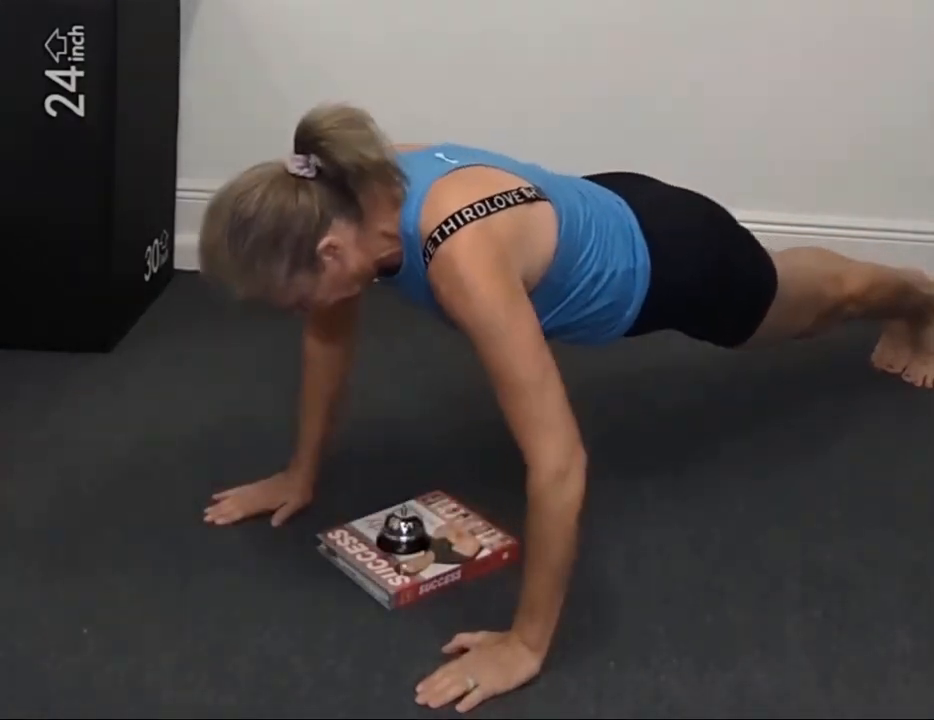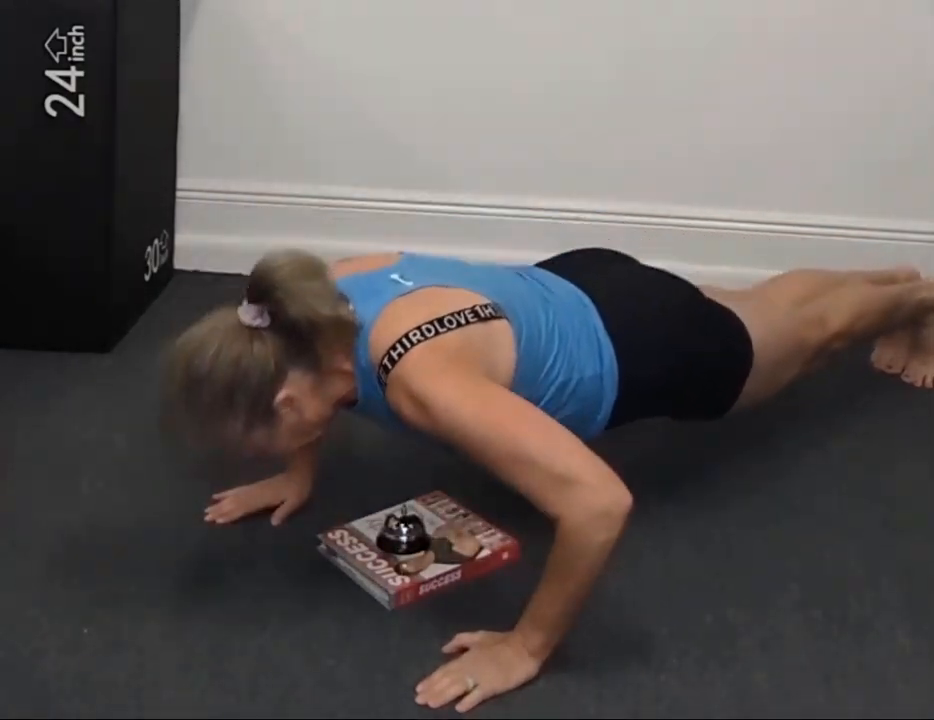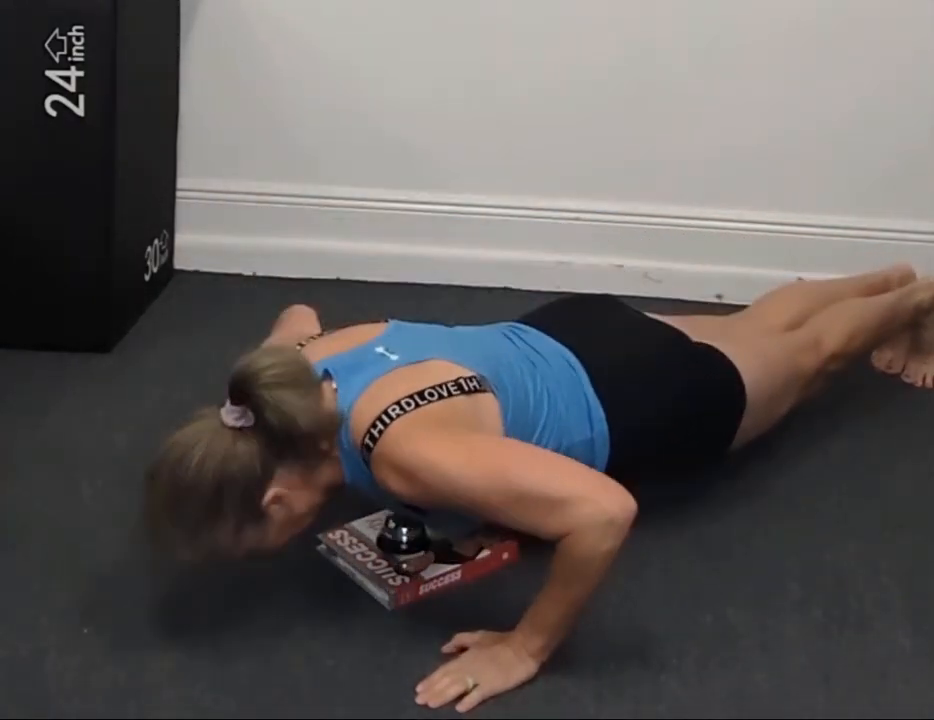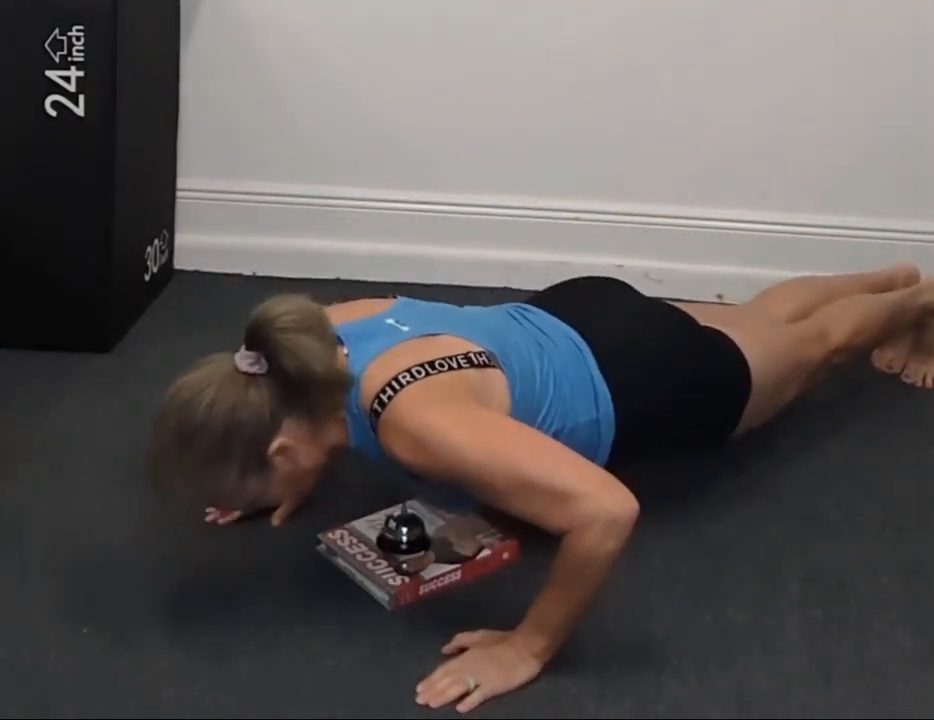
dt=0.3s
person 1, frame 1
left shoulder: (463, 257)
right shoulder: (352, 196)
left elbow: (557, 462)
right elbow: (329, 334)
left wrist: (527, 643)
right wrist: (301, 475)
left hip: (673, 261)
right hip: (610, 221)
left knee: (827, 298)
right knee: (805, 305)
person 1, frame 2
left shoulder: (421, 385)
right shoulder: (315, 298)
left elbow: (602, 502)
left wrist: (526, 647)
right wrist: (299, 474)
left hip: (640, 349)
right hip: (574, 292)
left knee: (814, 328)
right knee: (761, 302)
person 1, frame 3
left shoulder: (403, 451)
right shoulder: (298, 374)
left elbow: (606, 512)
right elbow: (296, 316)
left wrist: (525, 648)
right wrist: (294, 465)
left hip: (633, 402)
right hip: (563, 337)
left knee: (810, 350)
right knee: (753, 325)
person 1, frame 4
left shoulder: (414, 425)
right shoulder: (315, 345)
left elbow: (610, 510)
left wrist: (529, 647)
right wrist: (300, 479)
left hip: (642, 390)
right hip: (573, 322)
left knee: (810, 343)
right knee: (756, 314)
